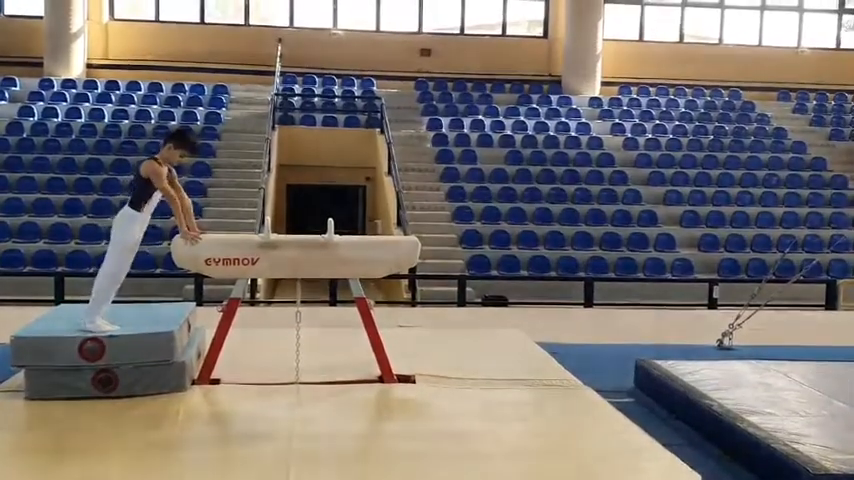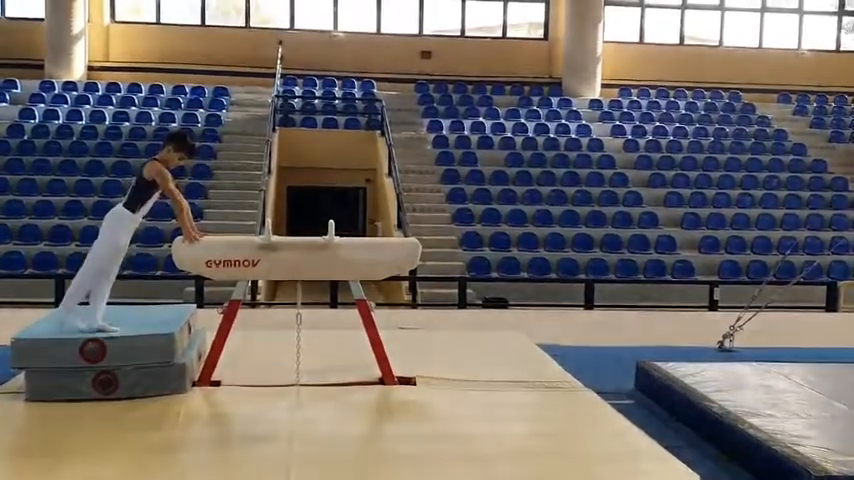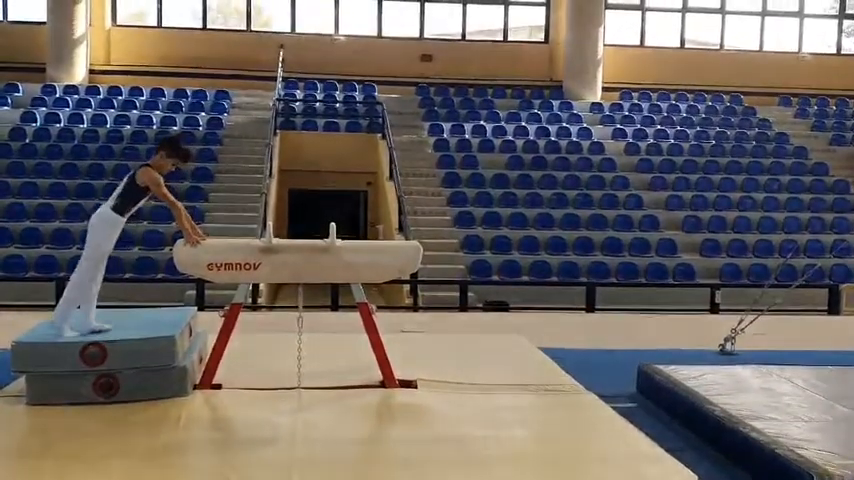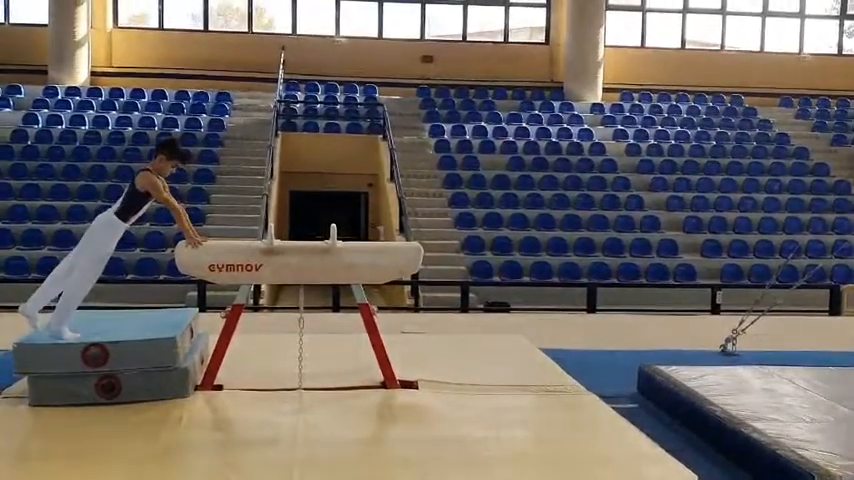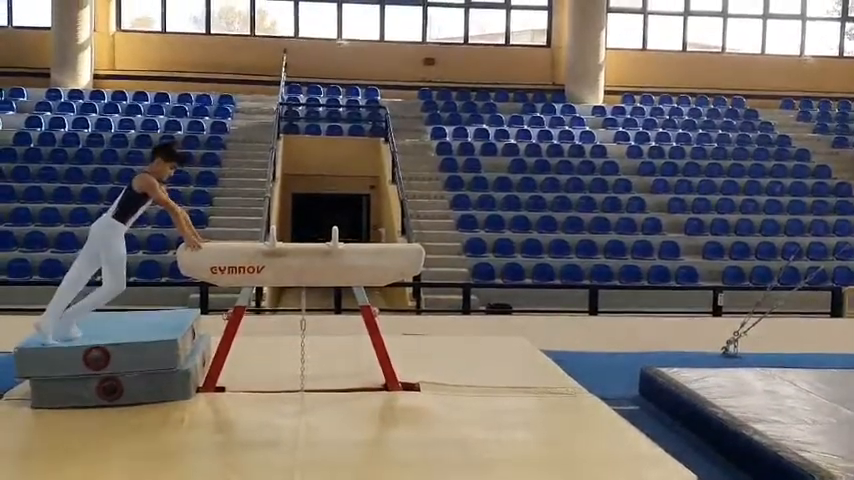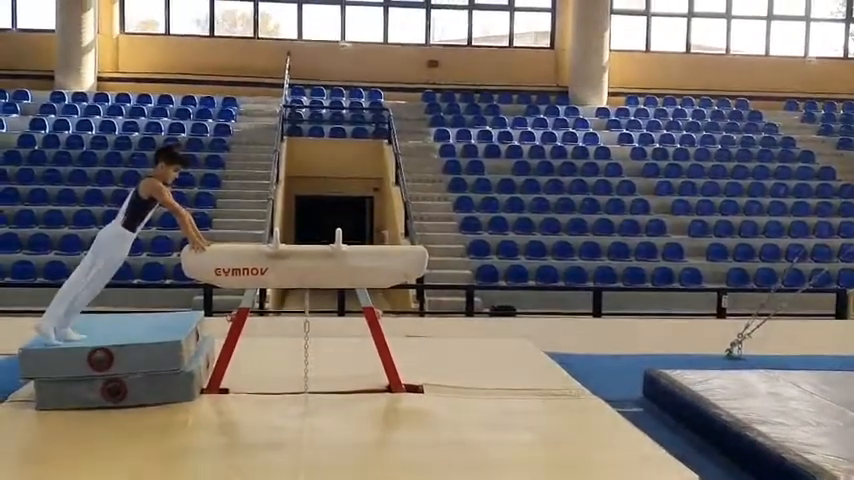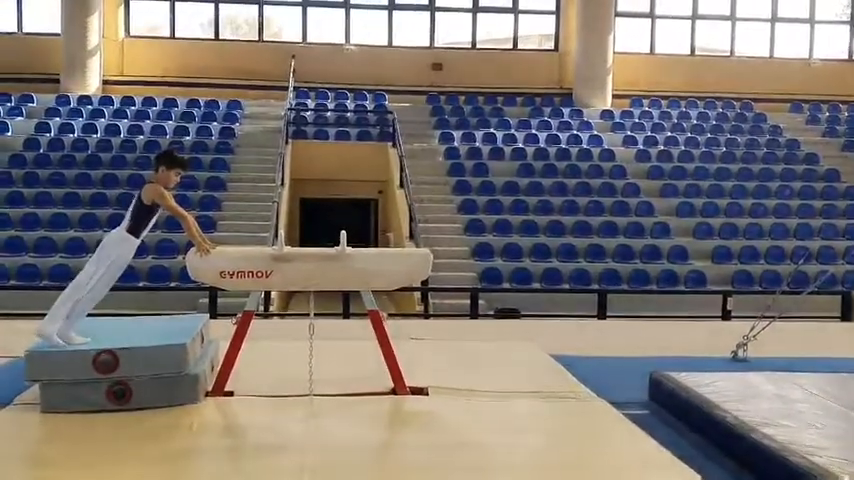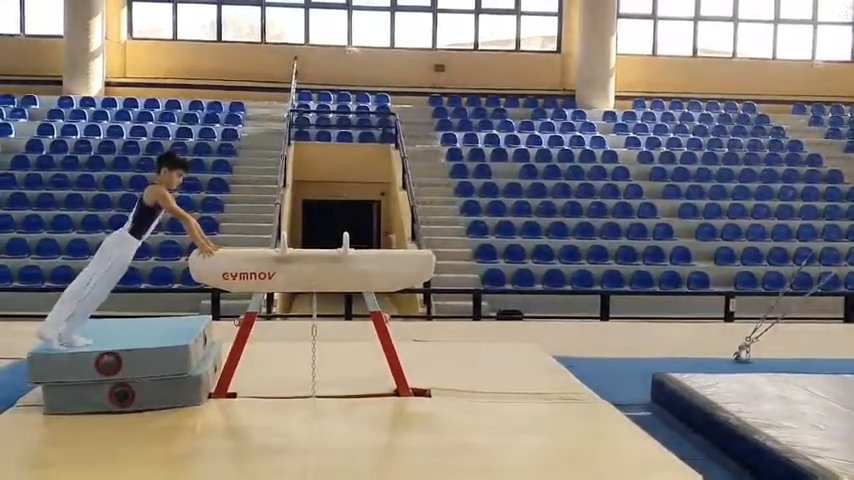
dt=0.4s
person 1, frame 1
left shoulder: (168, 171)
right shoulder: (153, 166)
left elbow: (183, 199)
right elbow: (172, 200)
left wrist: (193, 228)
right wrist: (182, 230)
left hip: (137, 223)
right hip: (130, 221)
left knee: (117, 270)
right knee: (113, 269)
left ankle: (95, 316)
right ankle: (91, 318)
person 1, frame 2
left shoulder: (162, 172)
right shoulder: (156, 168)
left elbow: (182, 202)
right elbow: (177, 202)
left wrist: (194, 229)
right wrist: (187, 231)
left hip: (127, 223)
right hip: (120, 221)
left knee: (107, 272)
right knee: (95, 266)
left ankle: (93, 319)
right ankle: (68, 311)
person 1, frame 3
left shoulder: (148, 173)
right shoulder: (150, 175)
left elbow: (176, 206)
right elbow: (174, 206)
left wrist: (195, 230)
right wrist: (188, 235)
left hip: (107, 219)
right hip: (108, 222)
left knee: (92, 271)
right knee: (87, 272)
left ankle: (87, 321)
right ankle: (61, 320)
person 1, frame 4
left shoulder: (158, 181)
right shoulder: (149, 179)
left elbow: (178, 208)
right elbow: (174, 209)
left wrist: (195, 235)
right wrist: (189, 237)
left hip: (107, 225)
right hip: (110, 227)
left knee: (72, 267)
right knee: (84, 276)
left ankle: (32, 308)
right ankle: (57, 325)
person 1, frame 5
left shoulder: (155, 185)
right shoulder: (146, 180)
left elbow: (178, 211)
right elbow: (173, 210)
left wrist: (196, 236)
right wrist: (187, 238)
left hip: (107, 229)
right hip: (110, 230)
left knee: (77, 277)
right knee: (115, 285)
left ankle: (48, 322)
right ankle: (67, 320)
person 1, frame 6
left shoulder: (159, 187)
right shoulder: (153, 185)
left elbow: (183, 213)
right elbow: (179, 214)
left wrist: (200, 238)
right wrist: (193, 241)
left hip: (114, 234)
right hip: (119, 238)
left knee: (82, 280)
right knee: (89, 285)
left ankle: (51, 323)
right ankle: (59, 327)
person 1, frame 7
left shoulder: (161, 191)
right shoulder: (155, 190)
left elbow: (186, 217)
right elbow: (183, 217)
left wrist: (205, 241)
right wrist: (199, 244)
left hip: (121, 241)
right hip: (122, 243)
left knee: (86, 284)
right knee: (93, 288)
left ankle: (50, 325)
right ankle: (64, 331)
person 1, frame 8
left shoulder: (163, 193)
right shoulder: (157, 191)
left elbow: (188, 219)
right elbow: (184, 219)
left wrist: (207, 242)
right wrist: (201, 245)
left hip: (123, 243)
right hip: (123, 244)
left knee: (87, 286)
right knee: (94, 290)
left ankle: (59, 331)
right ankle: (59, 332)
